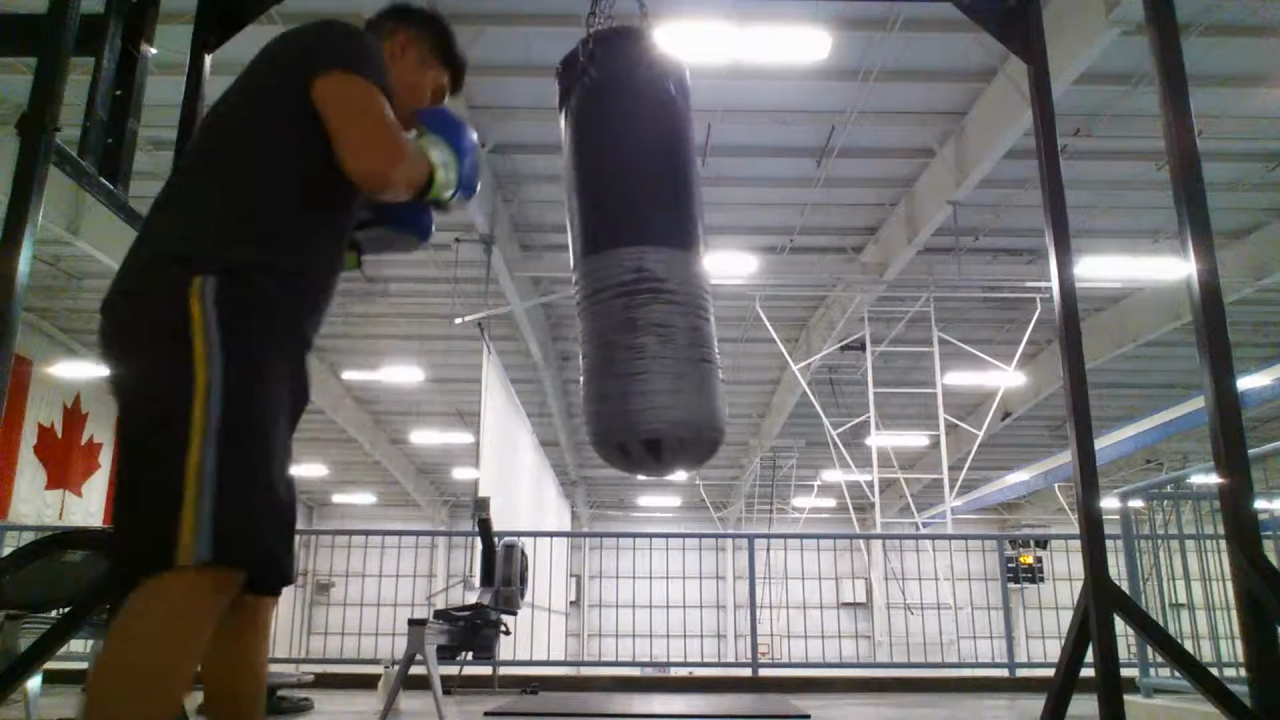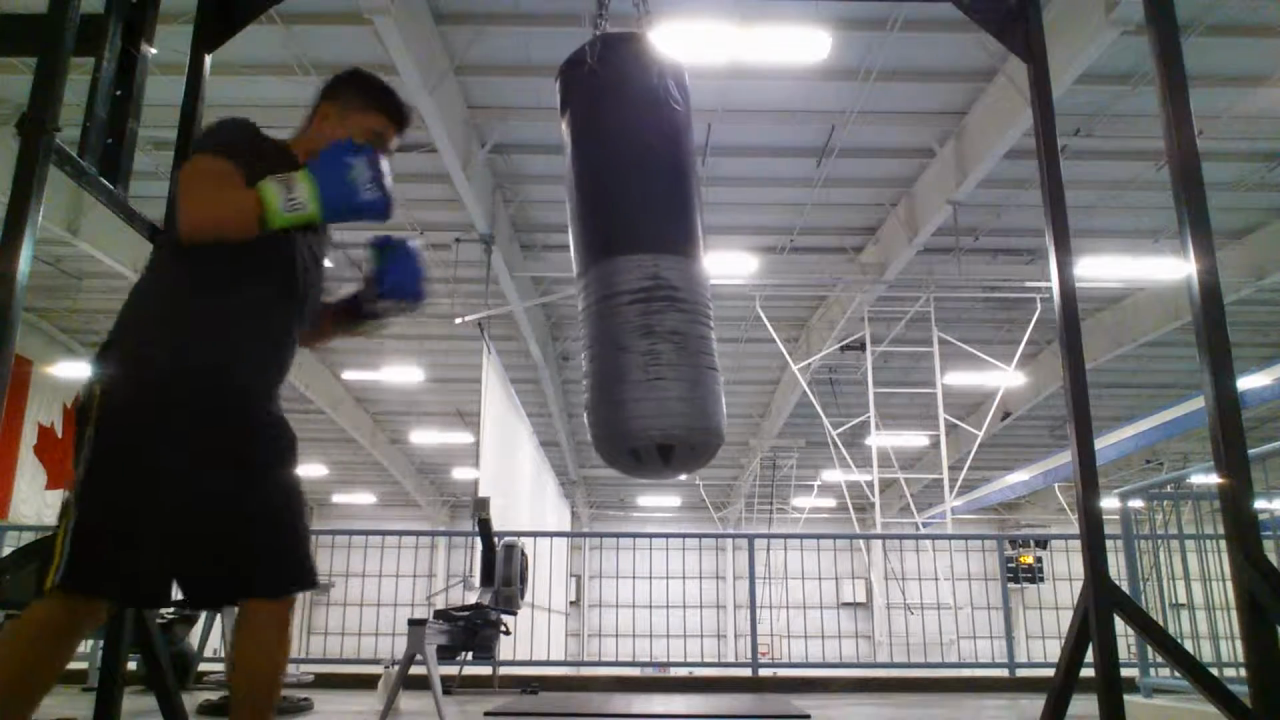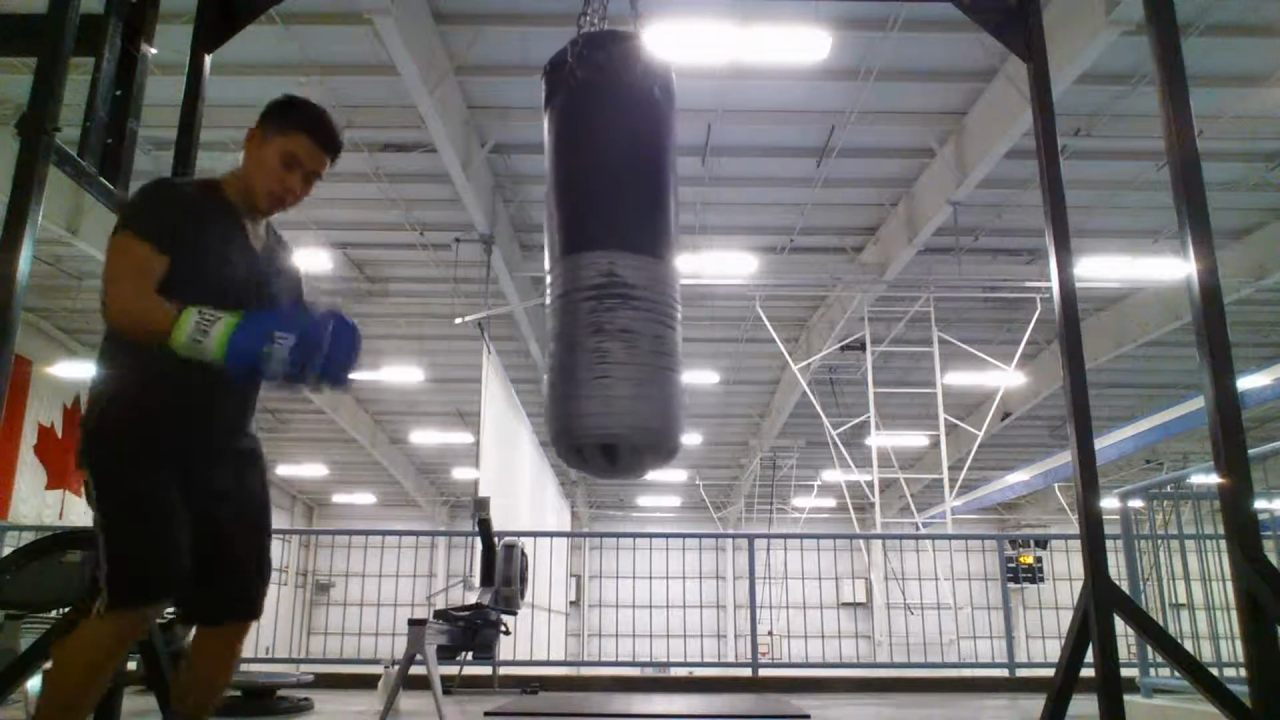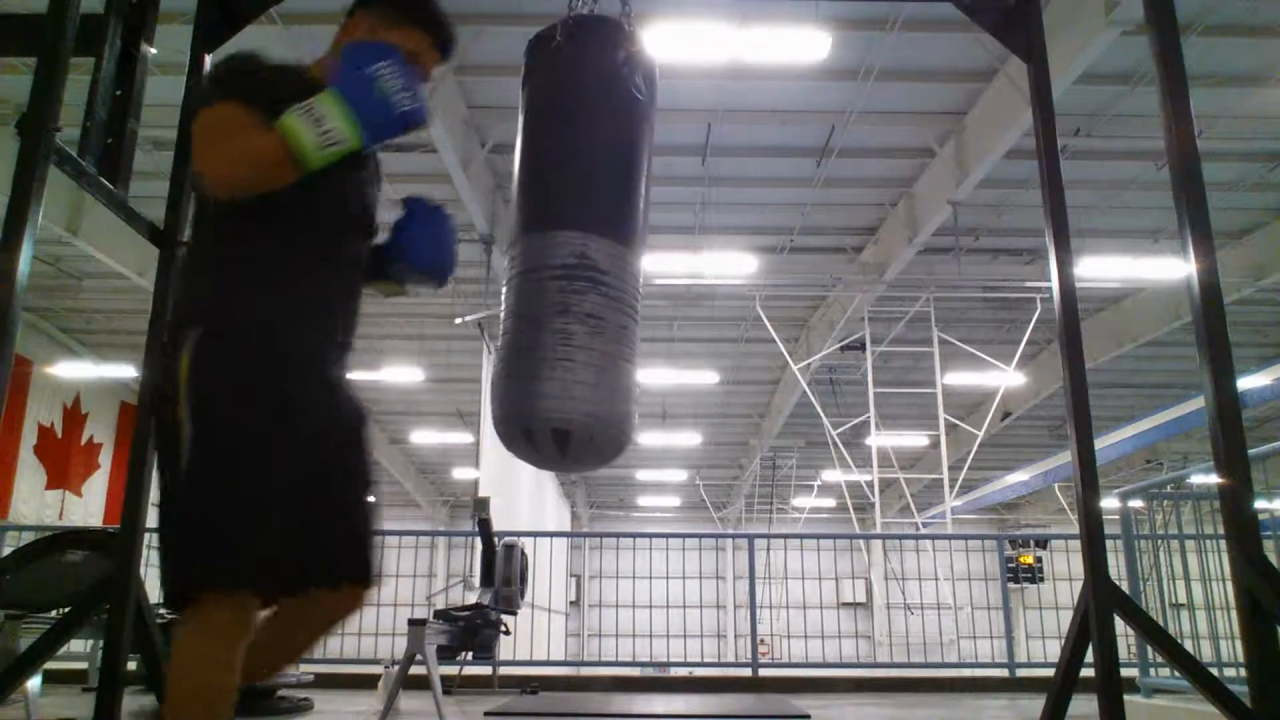
dt=0.7s
person 1, frame 1
left shoulder: (286, 102)
right elbow: (376, 164)
left wrist: (360, 238)
right wrist: (438, 167)
left hip: (237, 336)
right hip: (209, 320)
left knee: (250, 585)
right knee: (205, 570)
person 1, frame 2
left shoulder: (307, 226)
right shoulder: (238, 143)
right elbow: (201, 216)
left wrist: (370, 301)
right wrist: (320, 189)
left hip: (241, 416)
right hip: (150, 394)
left knee: (273, 595)
right knee: (80, 597)
person 1, frame 3
left shoulder: (278, 256)
right shoulder: (169, 204)
left elbow: (276, 347)
right elbow: (123, 300)
left wrist: (315, 351)
right wrist: (238, 336)
left hip: (226, 448)
right hip: (135, 432)
left knee: (230, 617)
right knee: (134, 604)
person 1, frame 4
left shoulder: (357, 158)
right shoulder: (248, 78)
right elbow: (224, 171)
left wrist: (399, 258)
right wrist: (338, 117)
left hip: (312, 383)
right hip: (225, 364)
left knee: (339, 586)
right knee: (228, 590)
